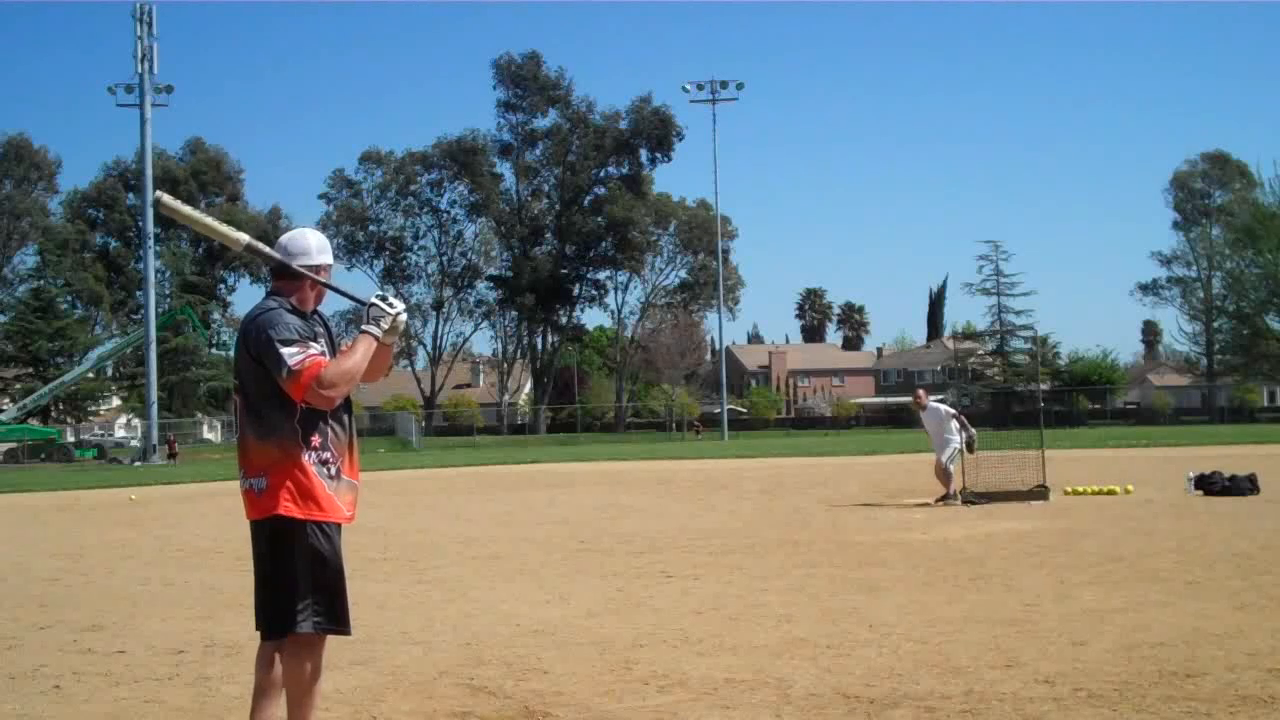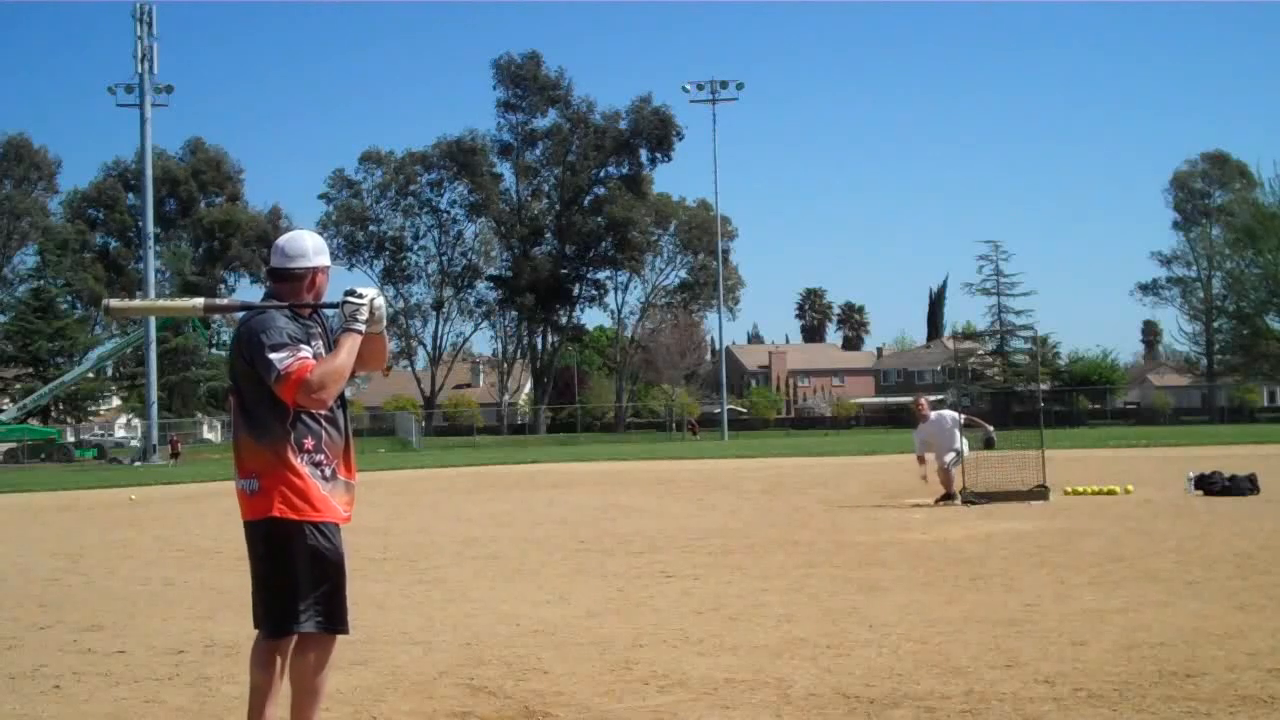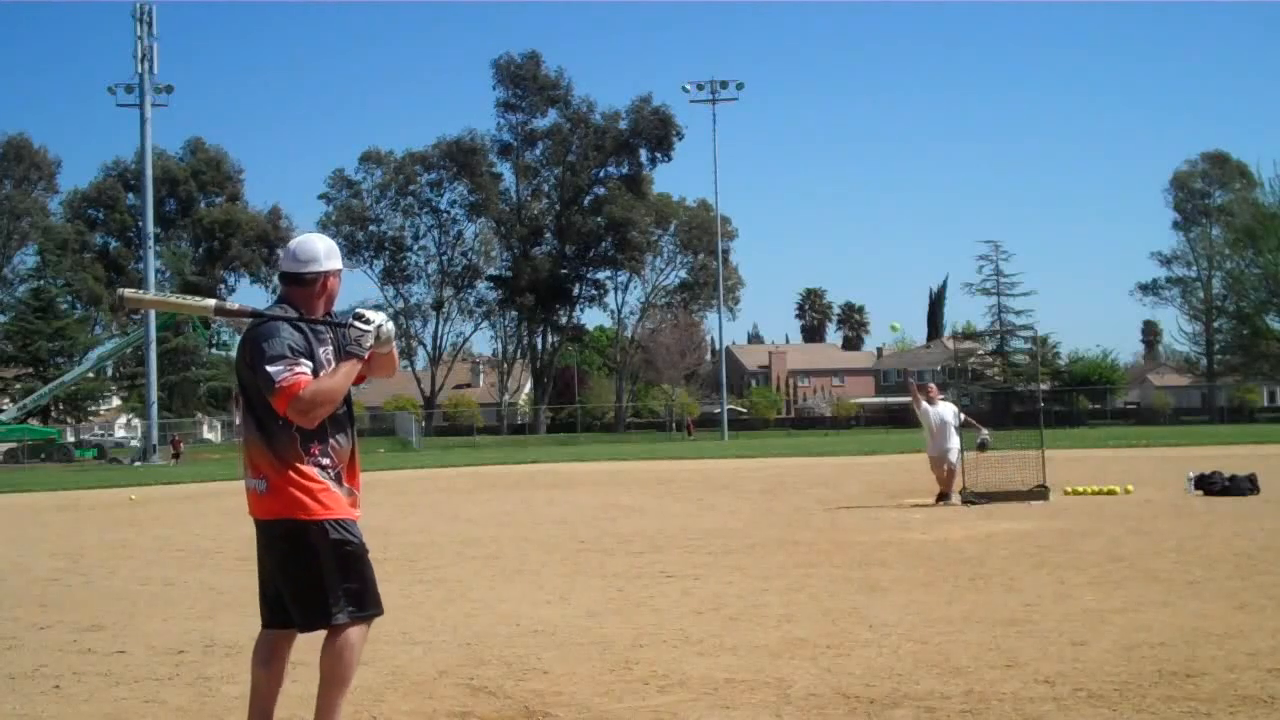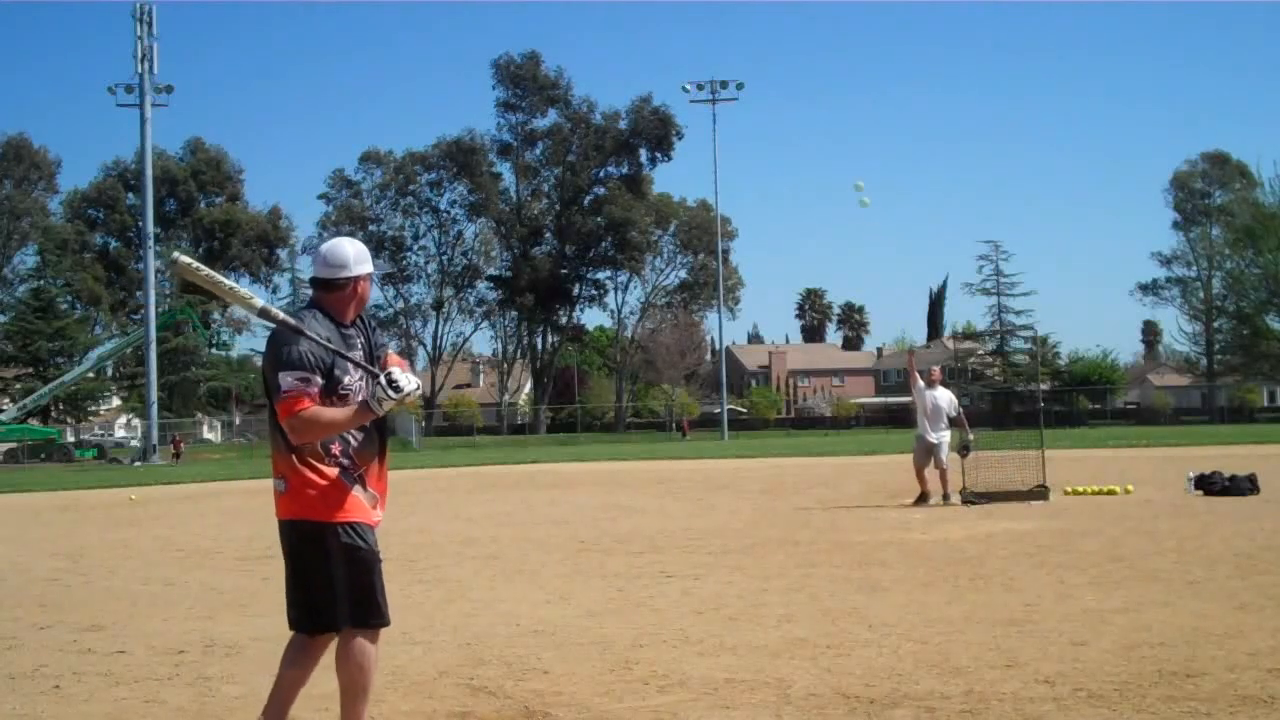
dt=1s
person 1, frame 1
left shoulder: (311, 322)
right shoulder: (271, 321)
left elbow: (369, 372)
right elbow: (325, 388)
left wrist: (386, 335)
right wrist: (369, 329)
left hip: (307, 494)
right hip: (293, 495)
left knee: (285, 623)
right knee: (307, 626)
person 1, frame 2
left shoulder: (315, 322)
right shoulder: (265, 326)
left elbow: (372, 361)
right elbow: (316, 390)
left wrist: (373, 323)
right wrist: (352, 326)
left hip: (293, 499)
right hip: (291, 498)
left knee: (279, 624)
right knee: (318, 625)
person 1, frame 3
left shoulder: (329, 326)
right shoulder: (273, 333)
left elbow: (385, 369)
right elbow: (306, 408)
left wrist: (382, 340)
right wrist: (355, 352)
left hip: (286, 501)
right hip: (302, 497)
left knee: (282, 622)
right knee: (353, 613)
person 1, frame 4
left shoulder: (362, 328)
right shoulder: (298, 338)
left elbow: (400, 375)
right elbow: (300, 425)
left wrist: (405, 384)
right wrist: (372, 405)
left hip: (349, 499)
right hip: (323, 502)
left knee: (320, 624)
right knee: (362, 622)
